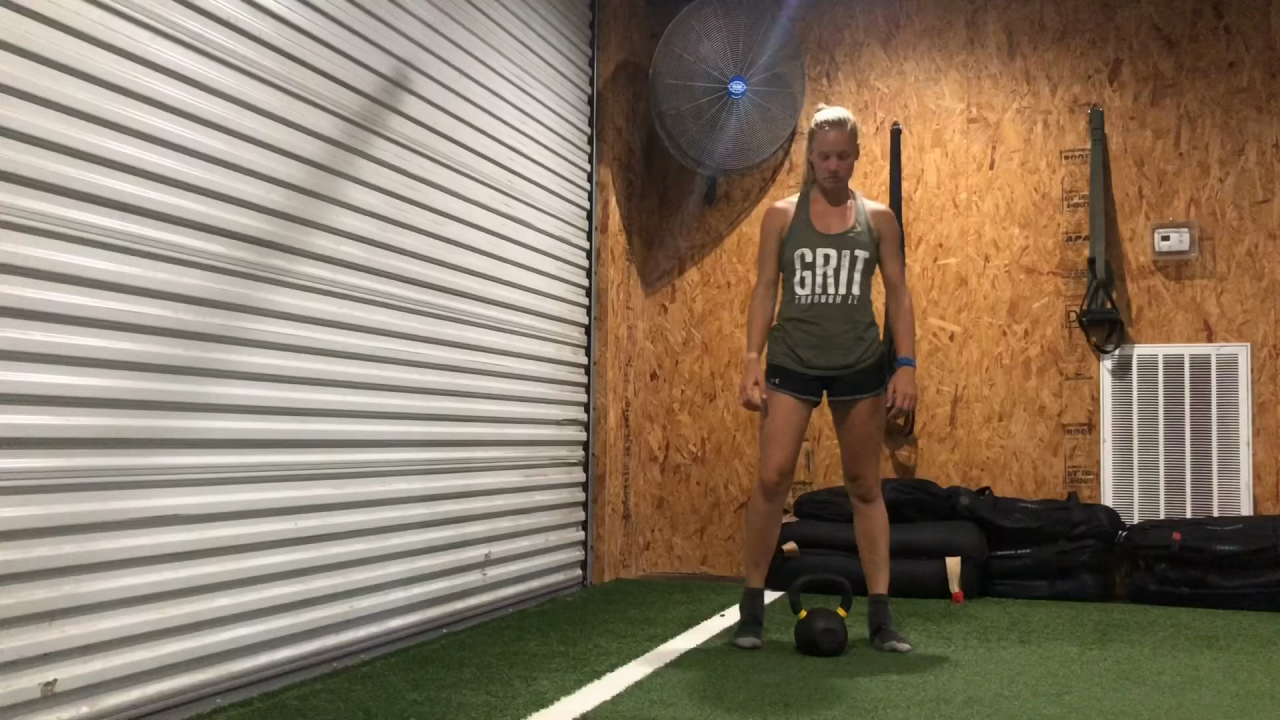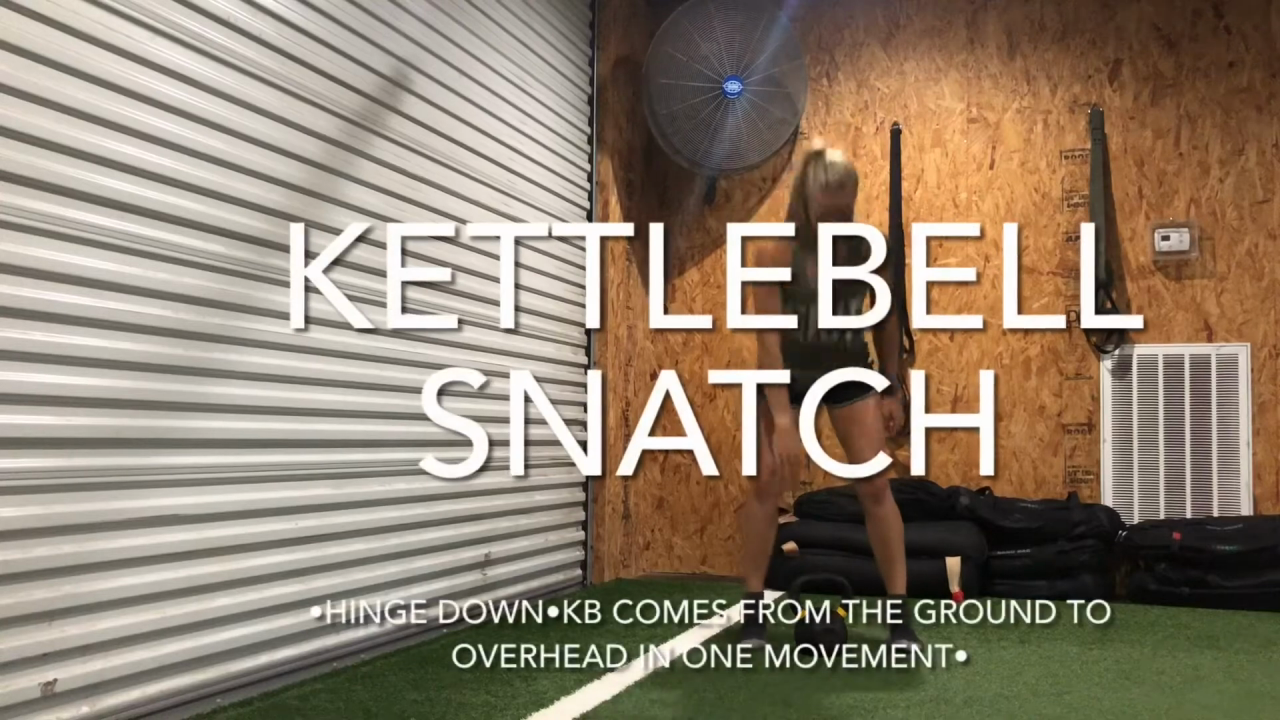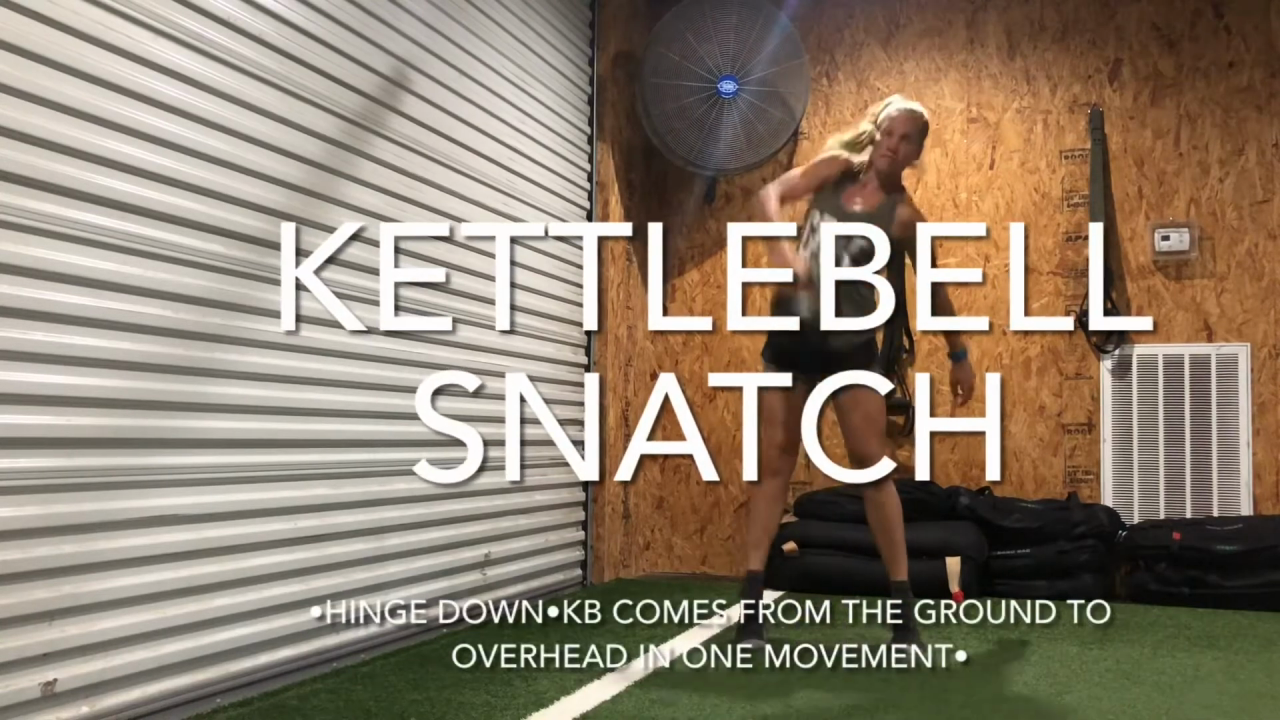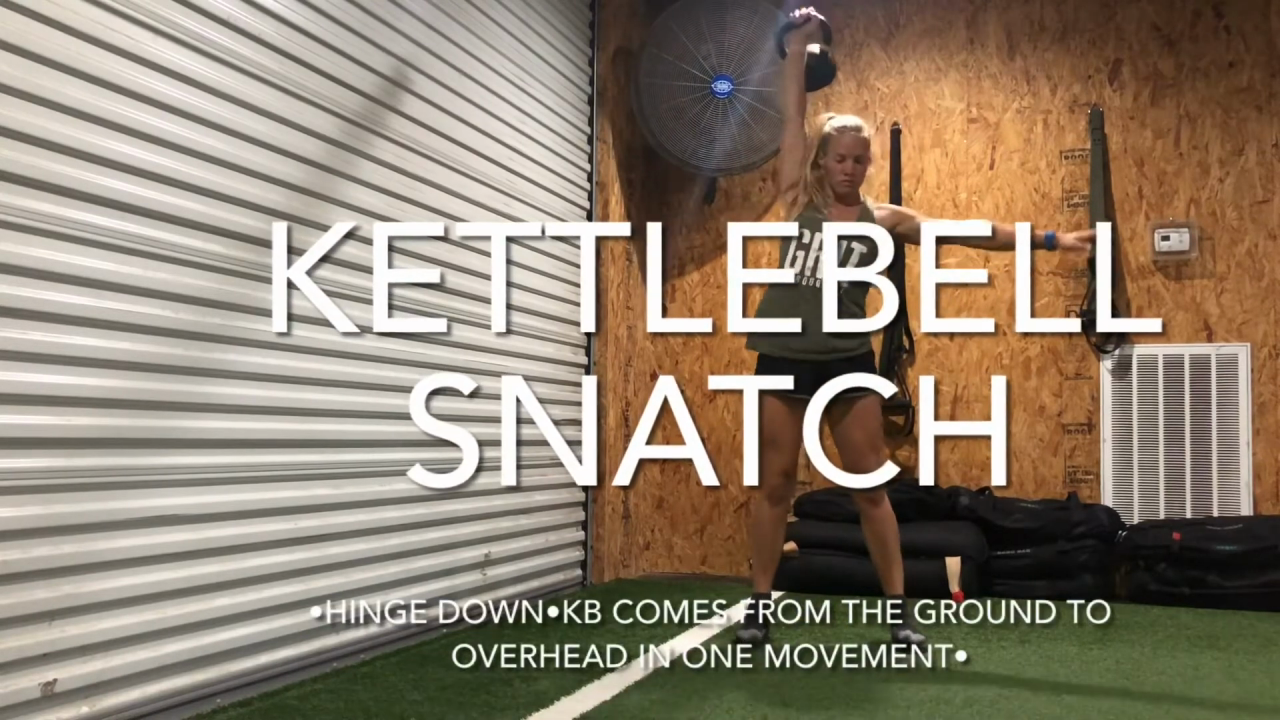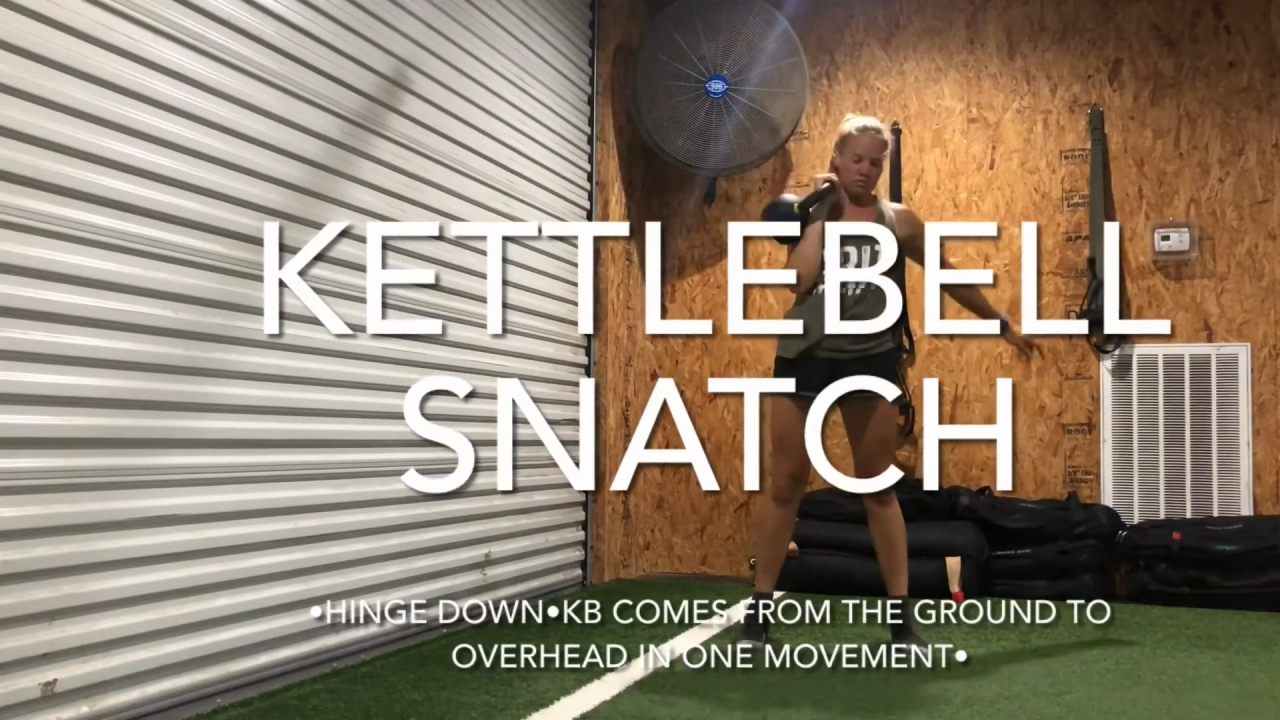
dt=1s
person 1, frame 1
left shoulder: (878, 219)
right shoulder: (781, 215)
left elbow: (898, 293)
right elbow: (764, 290)
left wrist: (906, 364)
right wrist: (752, 360)
left hip: (860, 365)
right hip: (791, 362)
left knee: (864, 485)
right knee: (772, 478)
left ankle: (880, 613)
right ankle: (752, 603)
person 1, frame 2
left shoulder: (870, 244)
right shoulder: (776, 249)
left elbow: (885, 322)
right elbow: (768, 341)
left wrist: (891, 391)
right wrist: (780, 419)
left hip: (849, 374)
right hip: (786, 374)
left knee: (874, 484)
right knee: (766, 476)
left ankle: (901, 615)
right ankle: (753, 614)
person 1, frame 3
left shoulder: (903, 214)
right shoulder: (833, 169)
left elbow: (932, 288)
right elbow: (771, 197)
left wrist: (959, 355)
right wrist: (783, 249)
left hip: (851, 345)
right hip: (791, 335)
left knee: (871, 467)
right knee: (774, 460)
left ankle: (902, 602)
right ankle: (753, 594)
person 1, frame 4
left shoulder: (882, 220)
right shoulder: (796, 199)
left elbow: (968, 231)
right elbow: (792, 120)
left wrist: (1050, 239)
left hip: (848, 361)
right hip: (783, 359)
left knee: (869, 486)
right knee: (775, 483)
left ankle: (898, 610)
right ankle: (758, 606)
person 1, frame 5
left shoulder: (900, 219)
right shoulder: (814, 213)
left elbow: (950, 278)
right elbow: (797, 278)
left wrist: (1003, 326)
right wrist: (818, 218)
left hip: (872, 357)
right hip: (804, 356)
left knee: (878, 486)
right knee: (786, 482)
left ankle: (901, 614)
right ankle: (760, 606)
